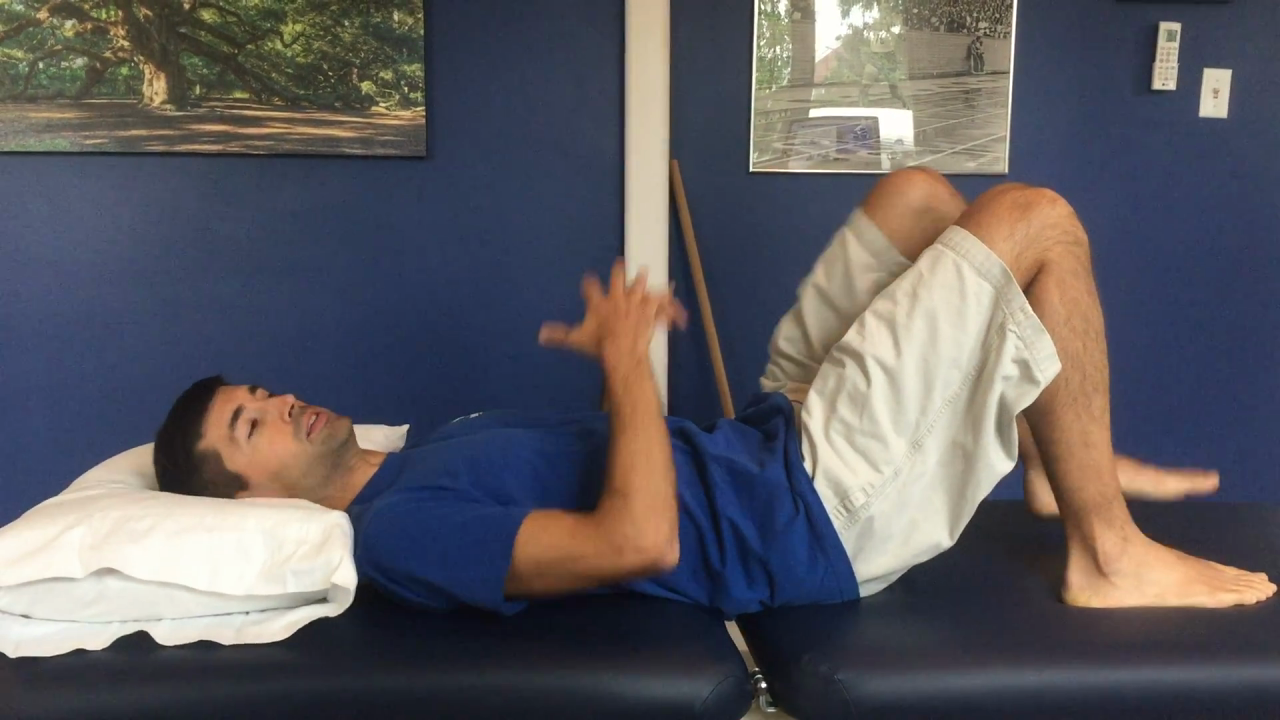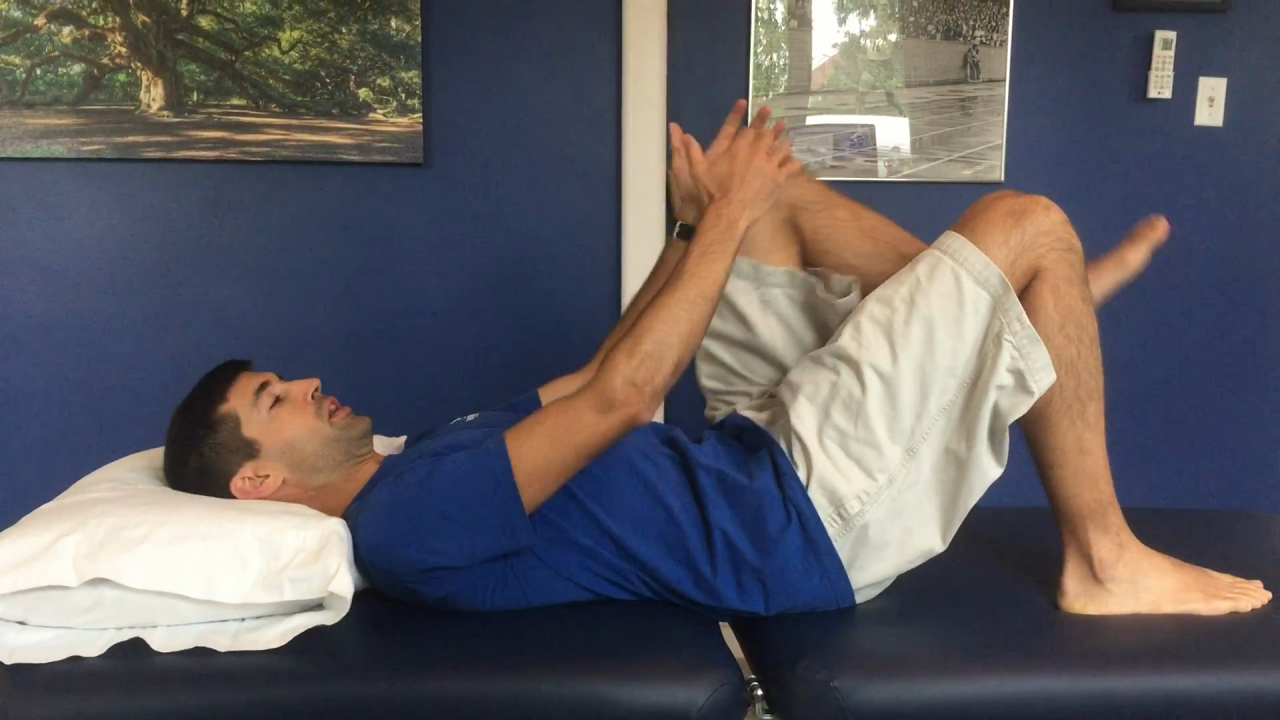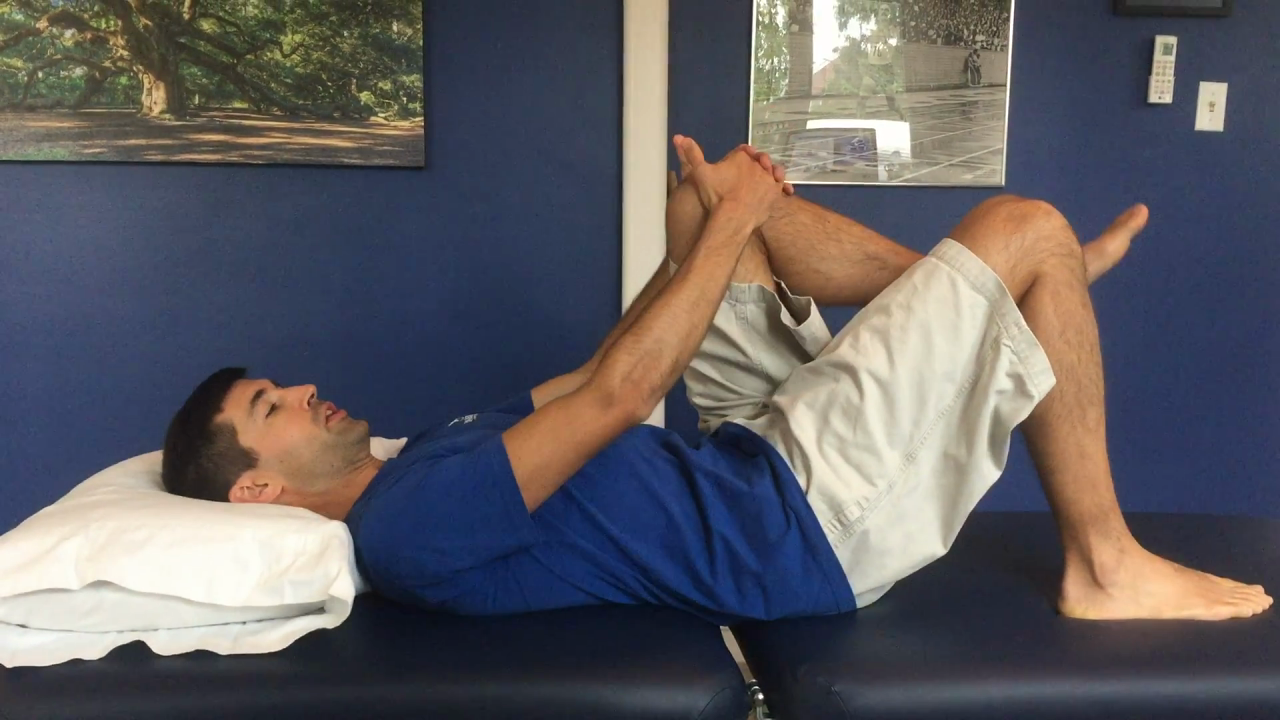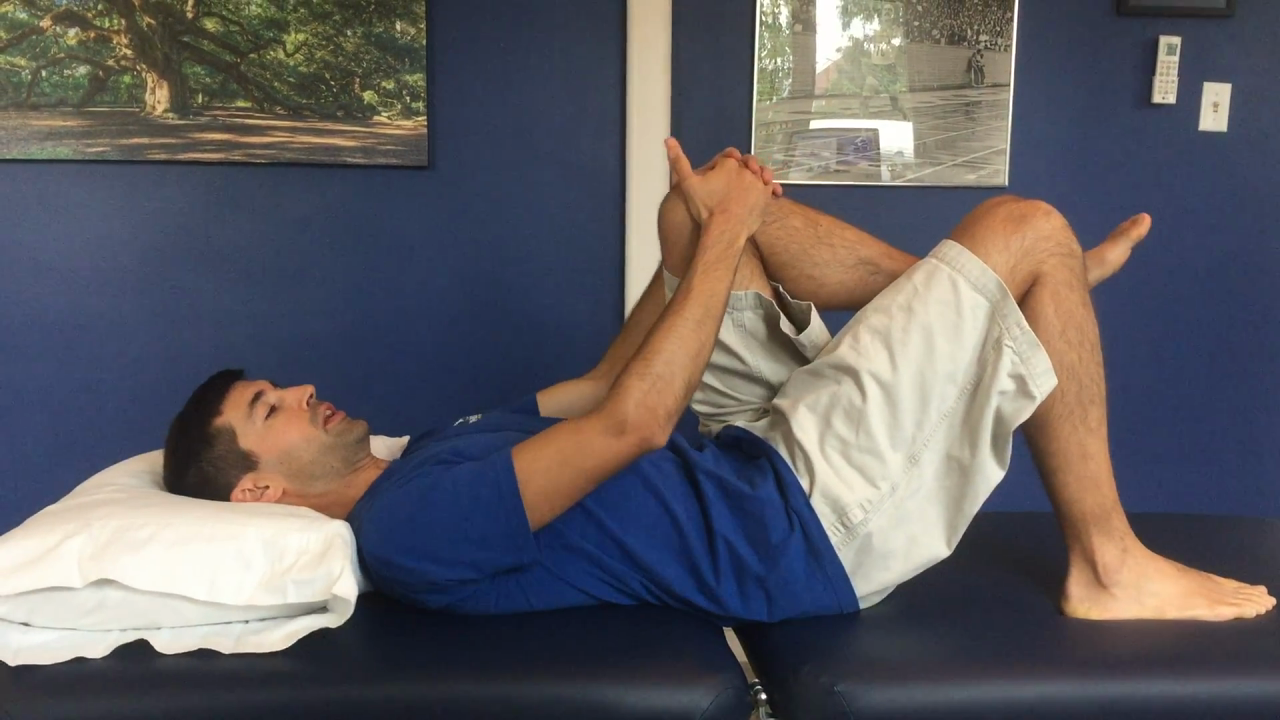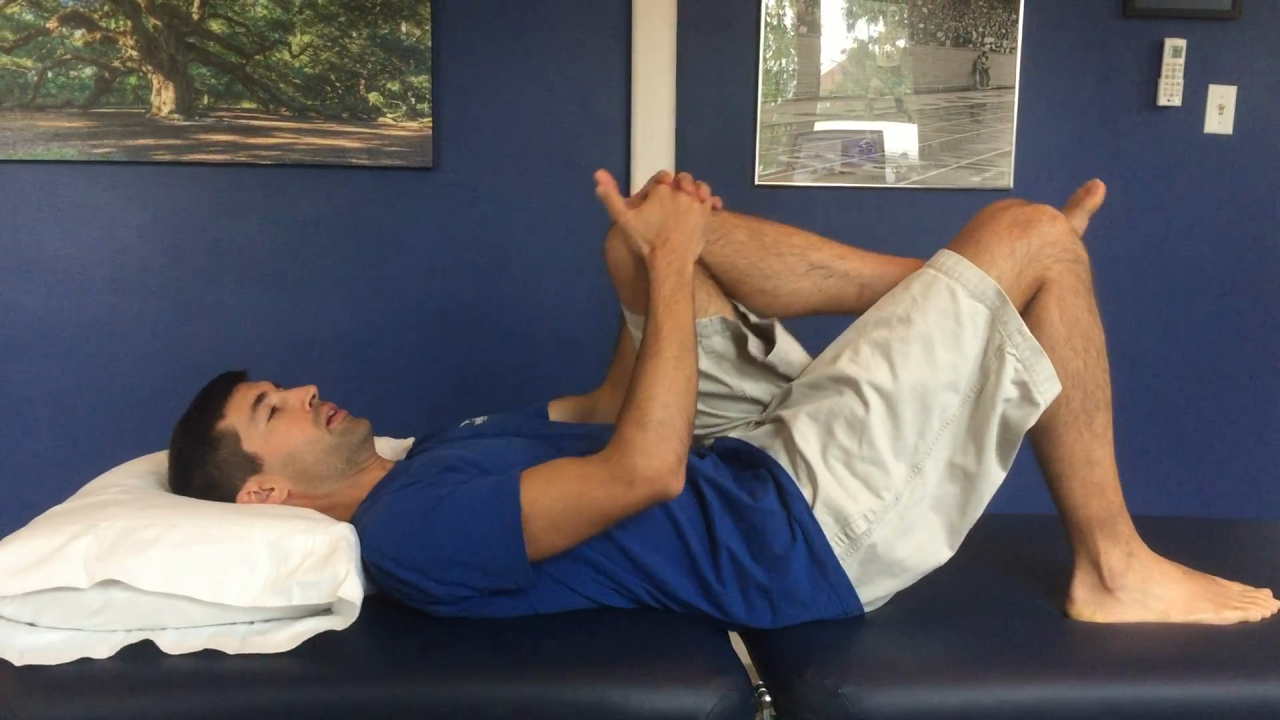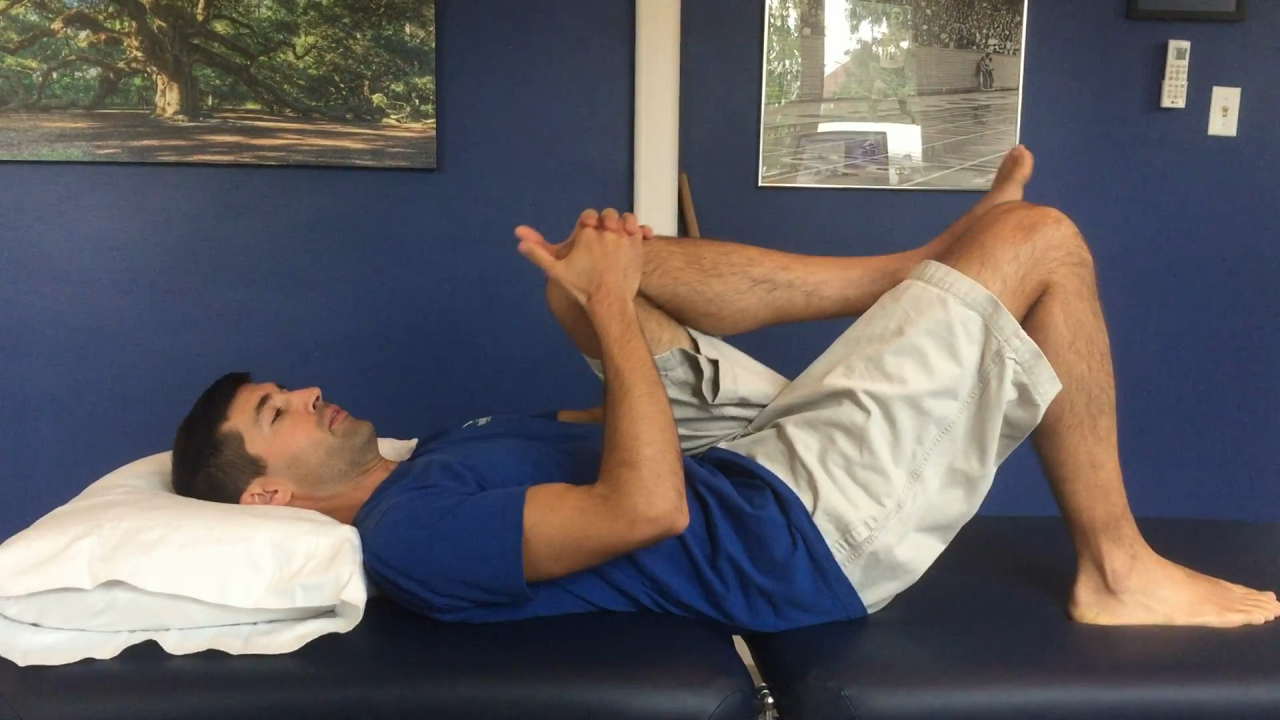
dt=0.4s
person 1, frame 1
left shoulder: (417, 461)
right shoulder: (402, 534)
right elbow: (646, 540)
left wrist: (611, 357)
right wrist: (627, 358)
left hip: (764, 442)
right hip: (813, 515)
left knee: (916, 193)
right knee: (1033, 219)
left ankle: (1062, 456)
right ankle: (1110, 556)
person 1, frame 2
left shoulder: (420, 464)
right shoulder: (412, 521)
left elbow: (600, 376)
right elbow: (623, 392)
left wrist: (708, 219)
right wrist: (730, 215)
left hip: (754, 456)
right hip: (808, 518)
left knee: (769, 185)
right knee: (1024, 224)
left ankle: (1029, 332)
right ankle: (1106, 559)
person 1, frame 3
left shoulder: (420, 464)
right shoulder: (412, 526)
left elbow: (593, 380)
right elbow: (619, 391)
left wrist: (714, 223)
right wrist: (731, 226)
left hip: (748, 458)
right hip: (806, 522)
left knee: (708, 202)
right knee: (1026, 225)
left ankle: (1018, 316)
right ankle: (1106, 564)
person 1, frame 4
left shoulder: (423, 460)
right shoulder: (414, 530)
left elbow: (599, 389)
right elbow: (634, 420)
left wrist: (711, 227)
right wrist: (726, 235)
left hip: (751, 463)
right hip: (807, 523)
left knee: (694, 211)
right knee: (1025, 227)
left ankle: (1017, 312)
right ankle: (1108, 565)
person 1, frame 5
left shoulder: (425, 464)
right shoulder: (414, 534)
left elbow: (608, 413)
right elbow: (647, 468)
left wrist: (660, 246)
right wrist: (673, 258)
left hip: (751, 460)
right hip: (806, 526)
left knee: (640, 235)
right knee: (1032, 235)
left ankle: (966, 294)
right ankle: (1115, 567)
person 1, frame 6
left shoulder: (427, 465)
right shoulder: (414, 538)
left elbow: (616, 433)
right elbow: (649, 506)
left wrist: (603, 292)
right wrist: (611, 305)
left hip: (747, 465)
right hip: (805, 527)
right knee: (1039, 240)
left ankle: (928, 268)
right ankle: (1118, 570)
